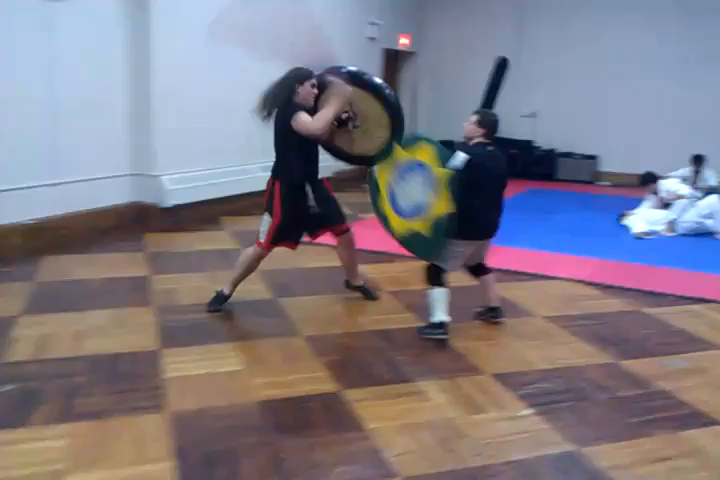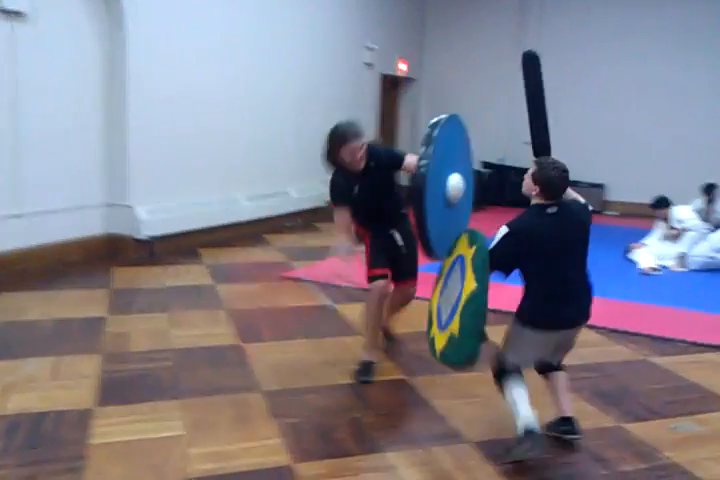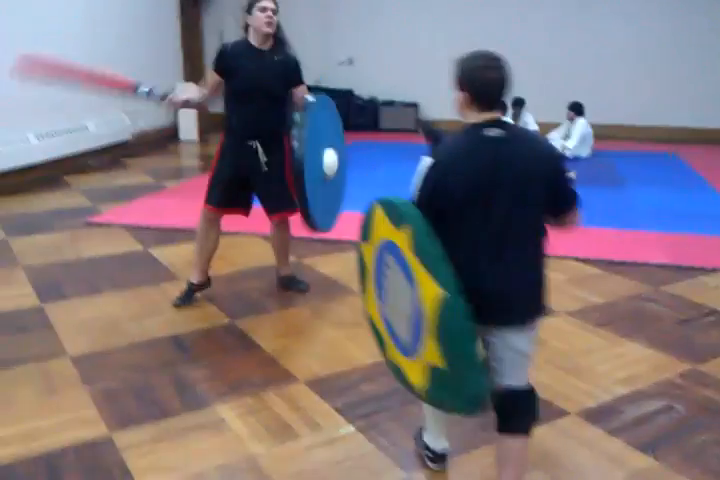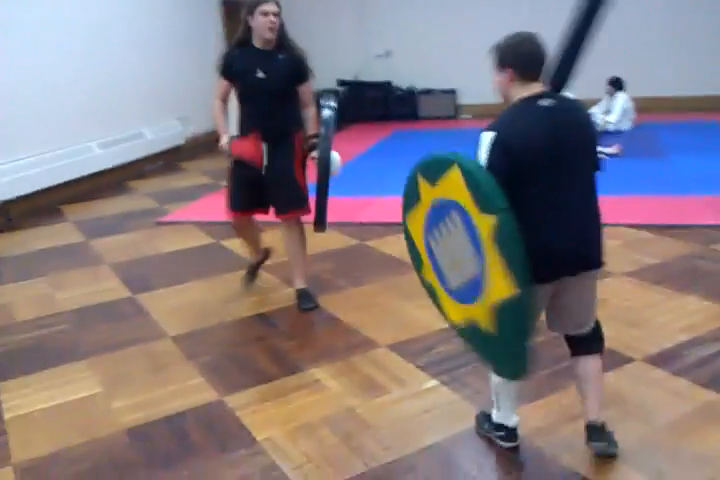
dt=1s
person 1, frame 1
left shoulder: (466, 153)
right shoulder: (498, 157)
left hip: (466, 225)
right hip: (488, 224)
left knee: (437, 268)
right knee: (476, 263)
left ankle: (439, 322)
right ankle: (493, 308)
person 1, frame 2
left shoulder: (518, 227)
right shoulder: (577, 214)
left elbow: (489, 265)
right wrist: (562, 187)
left hip: (539, 312)
right hip: (578, 309)
left knee: (508, 367)
right knee: (550, 361)
left ankle: (528, 428)
right ankle: (567, 420)
person 1, frame 3
left shoulder: (443, 159)
right shoulder: (541, 152)
right elbow: (568, 218)
left hip: (458, 293)
right hip: (517, 295)
right knee: (514, 392)
left ankle: (434, 445)
person 1, frame 4
left shoulder: (501, 131)
right shoulder: (579, 116)
left hip: (527, 254)
right hip: (581, 248)
right knee: (583, 332)
left ankle: (503, 423)
right ankle: (596, 425)
person 2, frame 1
left shoulder: (306, 111)
right shoulder: (288, 111)
right elbow: (315, 128)
right wrist: (337, 99)
left hip: (311, 185)
right hip: (286, 188)
left knee: (345, 234)
right knee: (263, 248)
left ankle: (355, 280)
right ankle: (227, 290)
person 2, frame 2
left shoulder: (381, 156)
right shoulder: (340, 183)
left elbow: (418, 165)
right elbow: (344, 231)
left hip: (399, 225)
right hip: (370, 231)
left knee: (407, 290)
right knee: (379, 287)
left ankle: (384, 323)
right ankle: (368, 356)
person 2, frame 3
left shoulder: (287, 61)
right shoulder: (229, 54)
left elbow: (303, 106)
right elbow: (207, 93)
right wrist: (185, 98)
left hip: (273, 146)
right hip: (235, 144)
left knee: (280, 214)
right knee: (211, 212)
left ankle: (284, 273)
right ankle: (199, 278)
person 2, frame 4
left shoulder: (292, 58)
right shoulder: (235, 57)
left elbow: (308, 105)
right elbow: (220, 101)
left wrist: (313, 141)
right wrist: (223, 134)
left hip: (286, 145)
left knee: (290, 216)
right knee: (238, 215)
left ankle: (300, 286)
right ankle: (259, 252)
